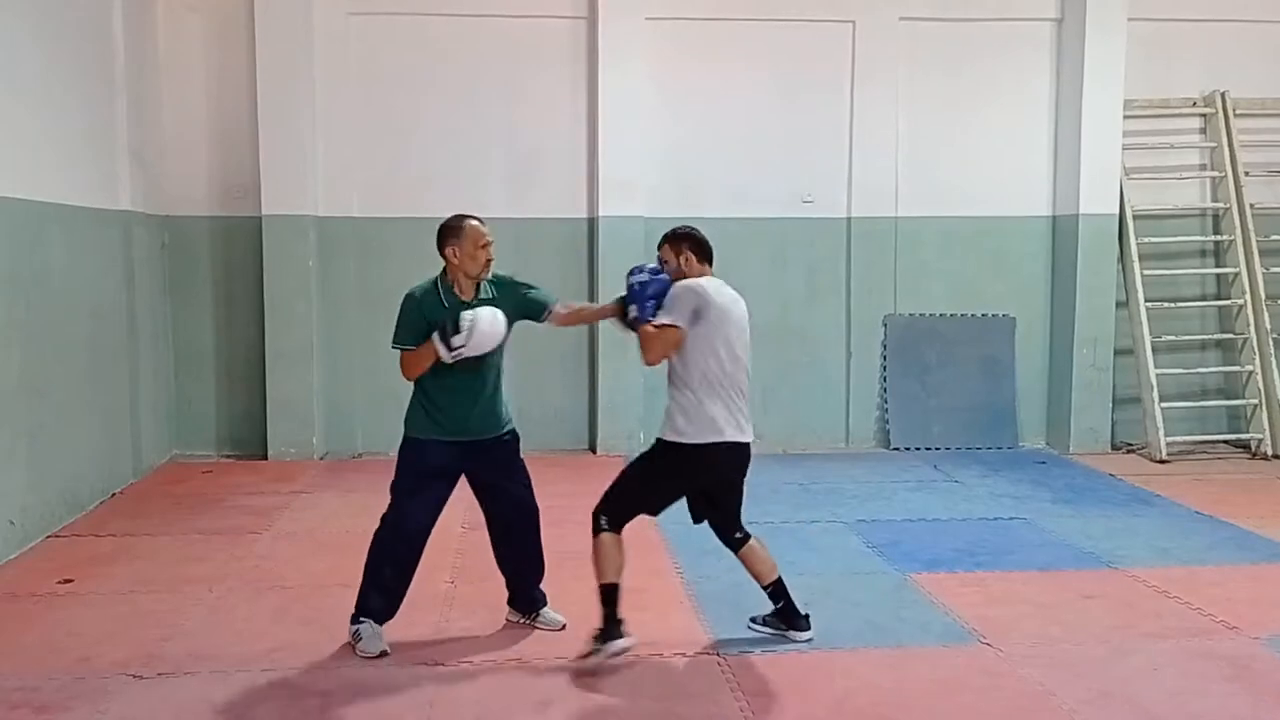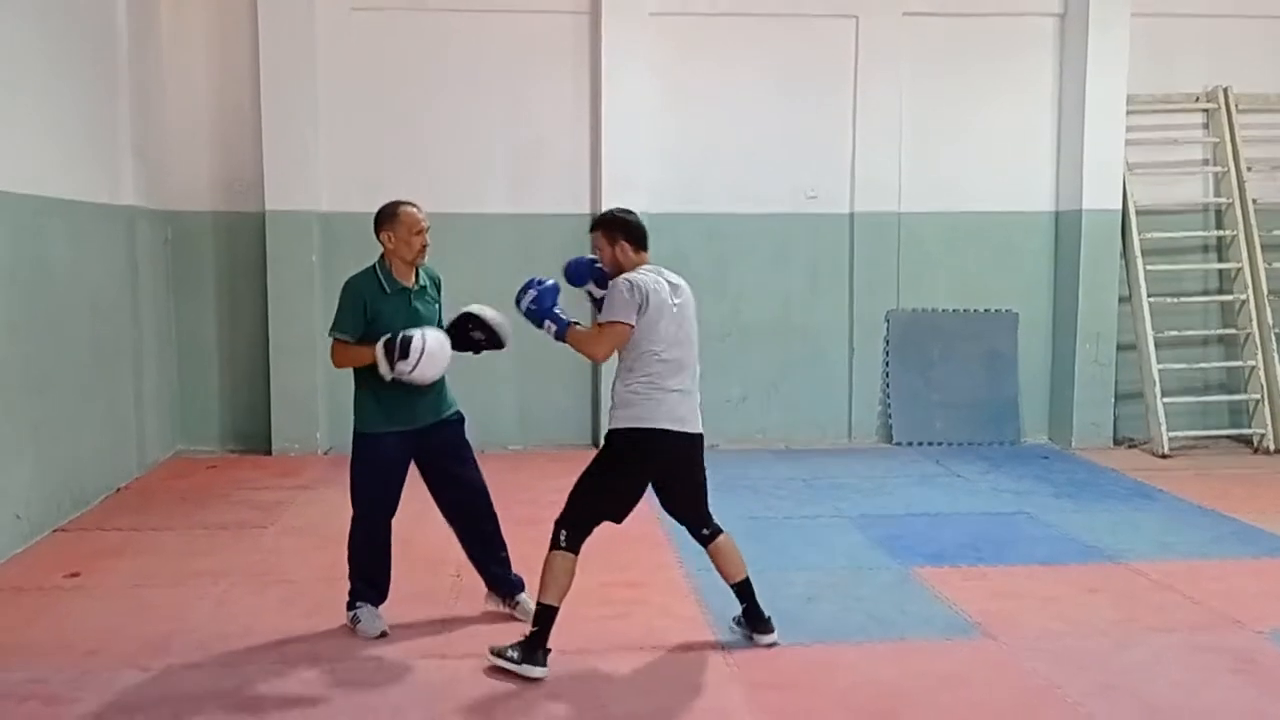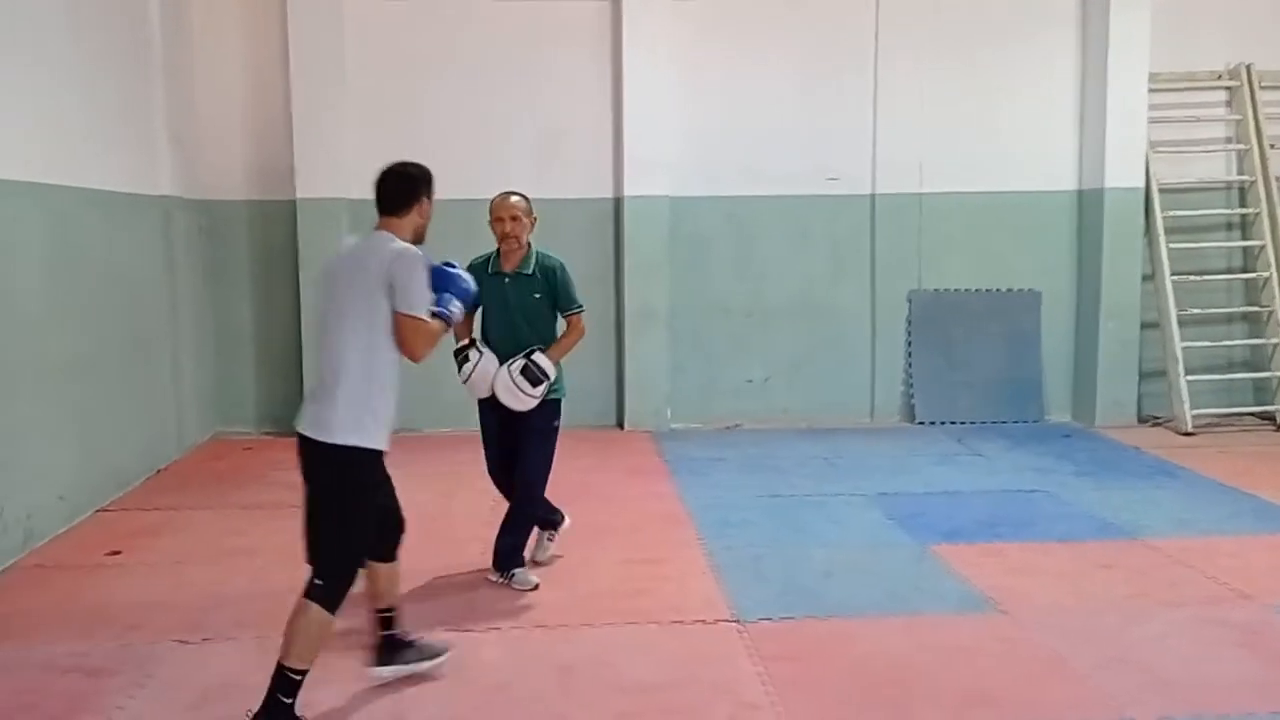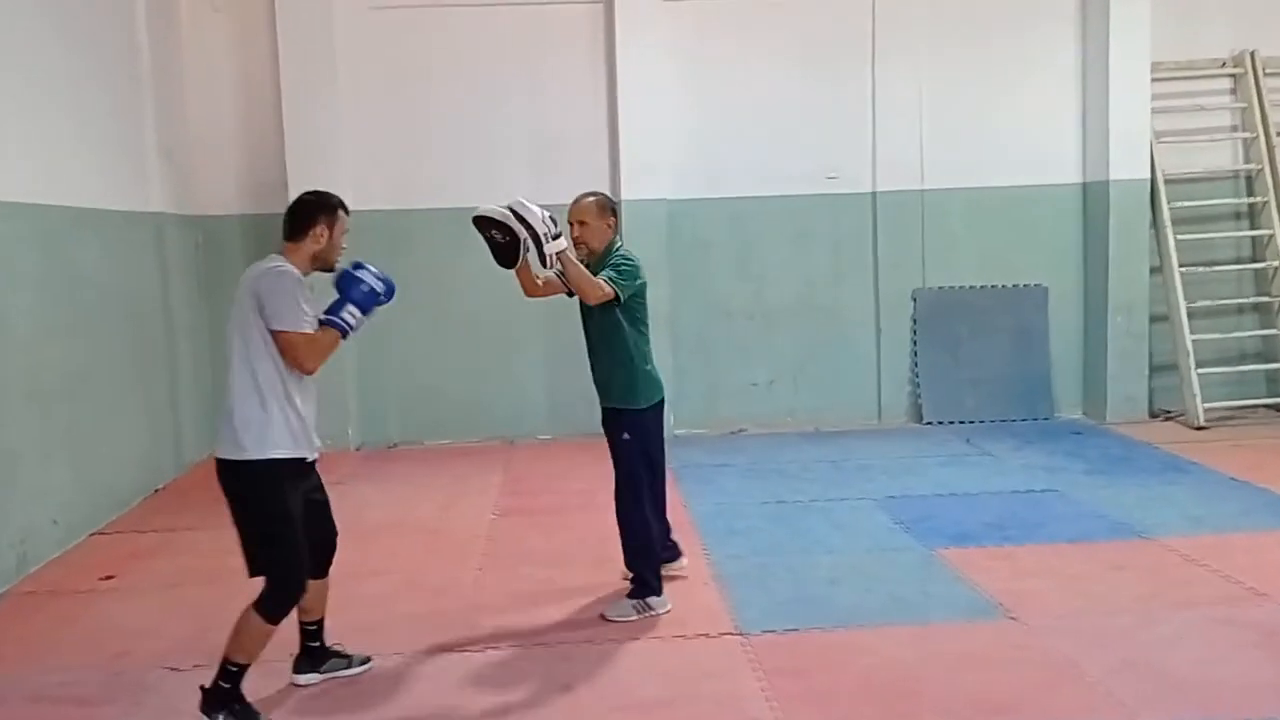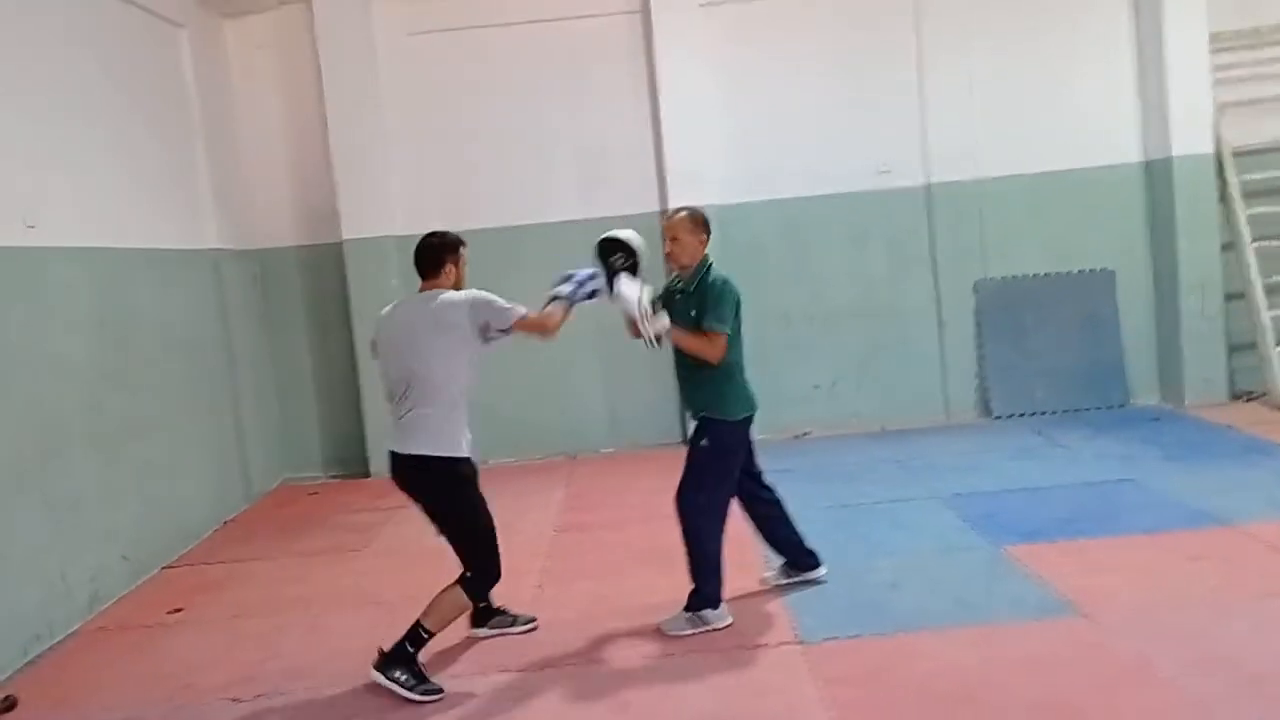
dt=1s
person 1, frame 1
left shoulder: (689, 292)
right shoulder: (731, 299)
left elbow: (653, 353)
left wrist: (643, 309)
right wrist: (650, 307)
left hip: (688, 441)
right hip: (734, 443)
left knee: (608, 515)
right knee: (732, 530)
left ankle: (611, 626)
right ankle: (791, 616)
person 1, frame 2
left shoulder: (630, 286)
right shoulder: (679, 285)
left elbow: (599, 349)
left wrist: (552, 320)
right wrist: (603, 290)
left hip: (639, 431)
right hip: (686, 431)
left knee: (568, 529)
right knee: (703, 526)
left ankle: (535, 646)
right ankle: (757, 619)
person 1, frame 3
left shoulder: (347, 256)
right shoulder: (404, 259)
right elbow: (416, 346)
right wrist: (451, 306)
left hip: (329, 431)
right hip: (349, 439)
left knee: (384, 530)
right knee: (333, 575)
left ankle: (391, 644)
person 1, frame 4
left shoulder: (284, 279)
right shoulder: (277, 277)
left elbow: (305, 347)
right elbow: (306, 358)
left wrist: (348, 305)
right wrist: (351, 307)
left hip: (290, 452)
right hip: (257, 459)
left knee: (320, 550)
right knee: (286, 583)
left ankle: (313, 653)
person 1, frame 5
left shoulder: (388, 318)
right shoulder: (466, 306)
right elbow: (544, 326)
right wrist: (574, 291)
left hip: (405, 456)
right hip: (442, 459)
left knee: (472, 529)
right knee: (484, 567)
left ankle: (483, 613)
right ankle: (398, 660)
person 2, frame 1
left shoulder: (505, 290)
right shoulder: (420, 300)
left elbow: (563, 313)
right elbow: (410, 370)
left wrist: (617, 308)
right wrist: (443, 345)
left hip: (492, 435)
right hip: (430, 438)
left knee: (519, 519)
right knee: (403, 527)
left ankle: (526, 603)
right ankle: (367, 620)
person 2, frame 2
left shoulder: (432, 281)
right shoulder: (360, 288)
right elbow: (340, 355)
right wrist: (382, 350)
left hip: (440, 418)
right hip: (381, 427)
left knee: (473, 502)
right knee: (373, 515)
left ankle: (506, 588)
right ankle: (364, 603)
person 2, frame 3
left shoulder: (552, 268)
right shoulder: (478, 269)
left elbow: (577, 326)
right elbow: (465, 318)
left wrist: (545, 362)
right wrist: (465, 347)
left hip: (541, 391)
right hip: (495, 389)
left knee: (530, 475)
right knee: (503, 471)
left ankle: (508, 562)
right ankle: (550, 520)
person 2, frame 4
left shoulder: (625, 265)
right shoulder: (582, 265)
left elbow: (594, 295)
right elbow: (535, 288)
left wrist: (562, 249)
right wrist: (519, 254)
left hip: (636, 398)
right hip: (619, 396)
left knee: (633, 491)
right knee: (641, 481)
left ankle: (649, 593)
right ankle: (663, 552)
person 2, frame 5
left shoulder: (717, 286)
right shoulder: (674, 288)
left elbow: (714, 349)
right elbow: (642, 327)
left wrist: (666, 329)
left hip: (725, 410)
right hip: (716, 409)
left knee: (696, 502)
right knee: (750, 487)
left ankle: (707, 606)
right ankle: (804, 562)
